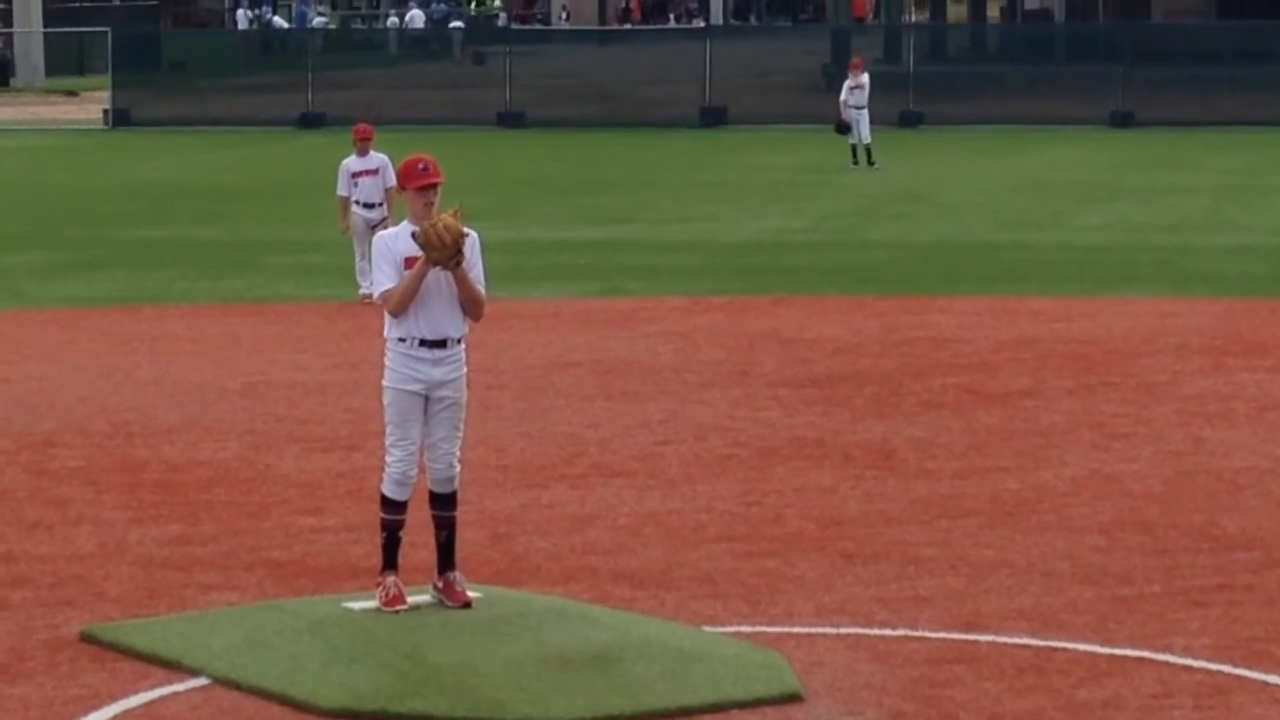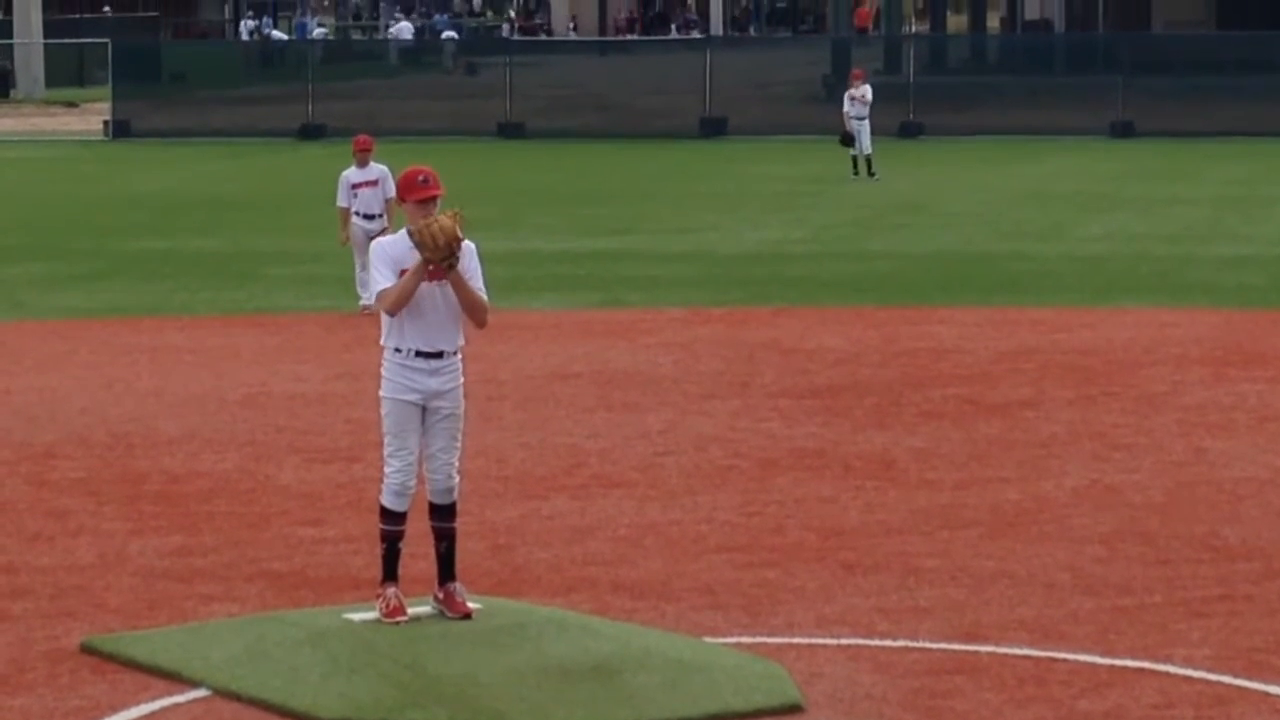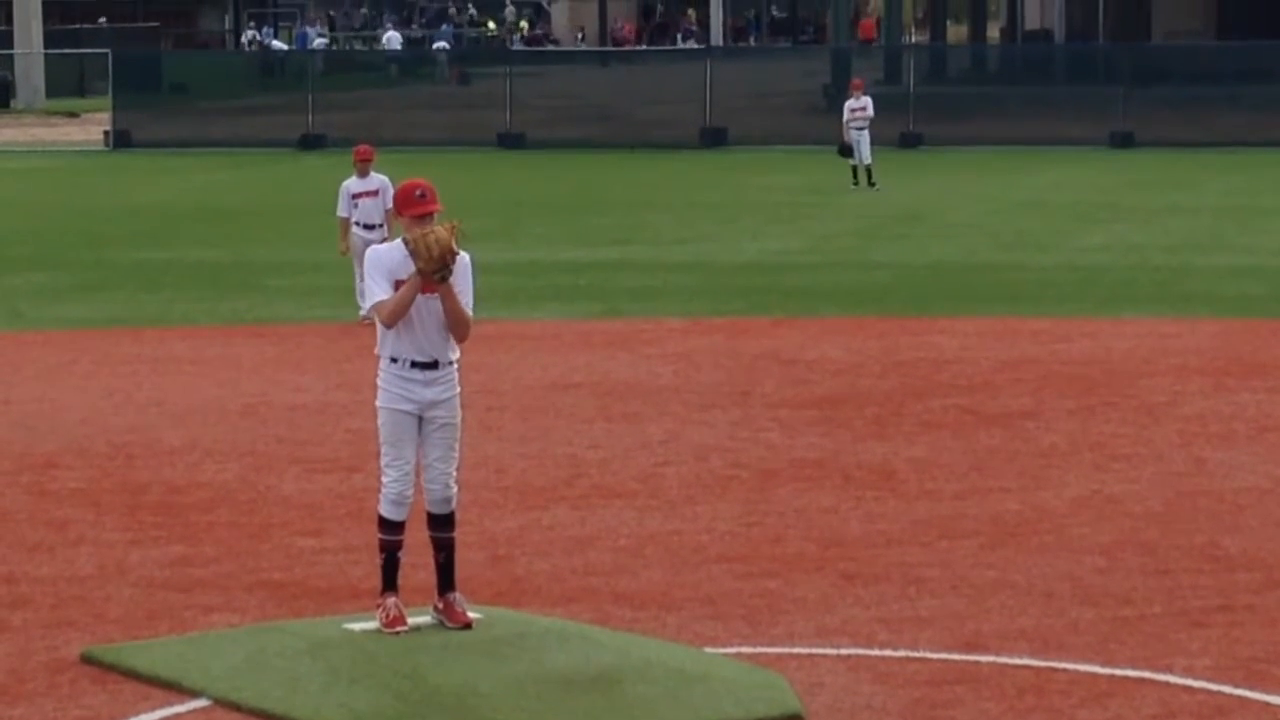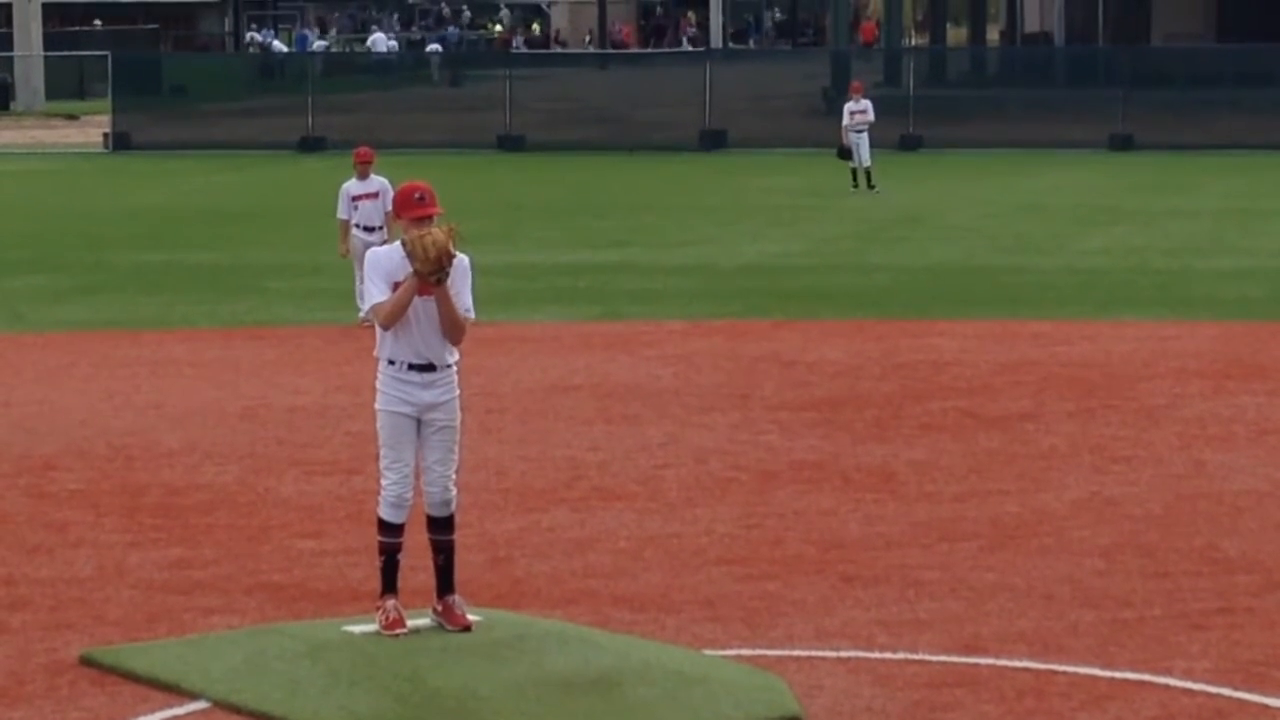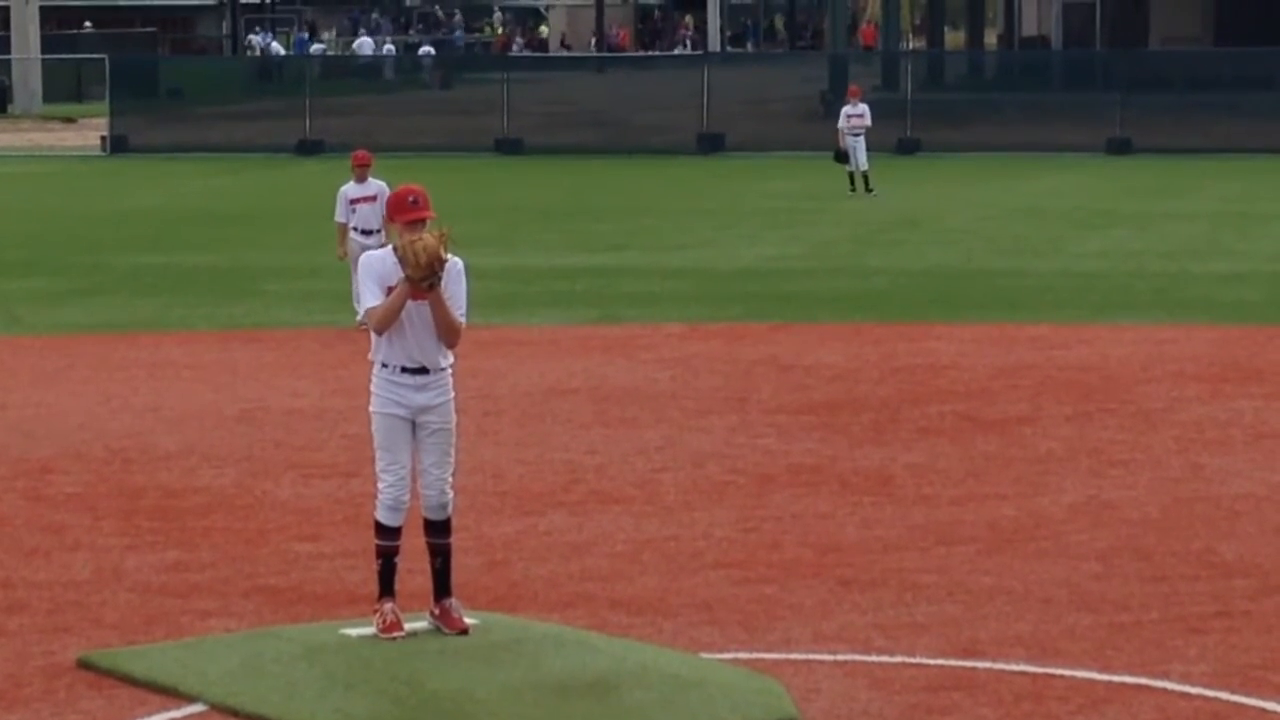
dt=0.4s
person 1, frame 1
left shoulder: (465, 239)
right shoulder: (388, 242)
left elbow: (478, 312)
right elbow: (393, 306)
left wrist: (455, 266)
right wrist: (427, 261)
left hip: (451, 362)
right hip: (405, 363)
left knee: (446, 466)
right knee: (401, 465)
left ankle: (447, 572)
right ankle: (389, 572)
person 1, frame 2
left shoulder: (463, 250)
right shoulder: (385, 249)
left elbow: (482, 318)
right elbow: (389, 305)
left wrist: (451, 268)
right wrist: (424, 261)
left hip: (447, 374)
right hip: (402, 374)
left knee: (444, 477)
right knee: (400, 476)
left ankle: (447, 583)
right ankle: (389, 584)
person 1, frame 3
left shoulder: (458, 261)
right shoulder: (380, 258)
left elbow: (463, 333)
right elbow: (387, 317)
left wrist: (443, 282)
right wrist: (420, 273)
left hip: (443, 383)
right hip: (397, 383)
left knee: (442, 486)
right knee: (397, 485)
left ankle: (447, 593)
right ankle: (389, 594)
person 1, frame 4
left shoulder: (457, 263)
right shoulder: (380, 260)
left elbow: (459, 334)
right elbow: (384, 318)
left wrist: (439, 282)
right wrist: (417, 275)
left hip: (442, 386)
right hip: (396, 385)
left knee: (441, 489)
right knee: (396, 488)
left ankle: (446, 595)
right ankle: (388, 596)
person 1, frame 5
left shoulder: (450, 267)
right shoulder: (373, 264)
left elbow: (454, 338)
right elbow: (377, 323)
left wrist: (432, 288)
right wrist: (409, 280)
left hip: (436, 389)
right hip: (391, 388)
left knee: (438, 492)
right knee: (393, 492)
left ankle: (443, 600)
right ankle: (386, 599)
